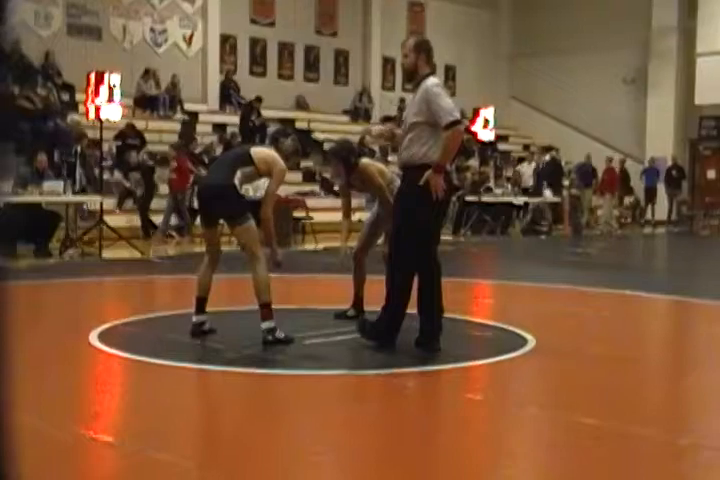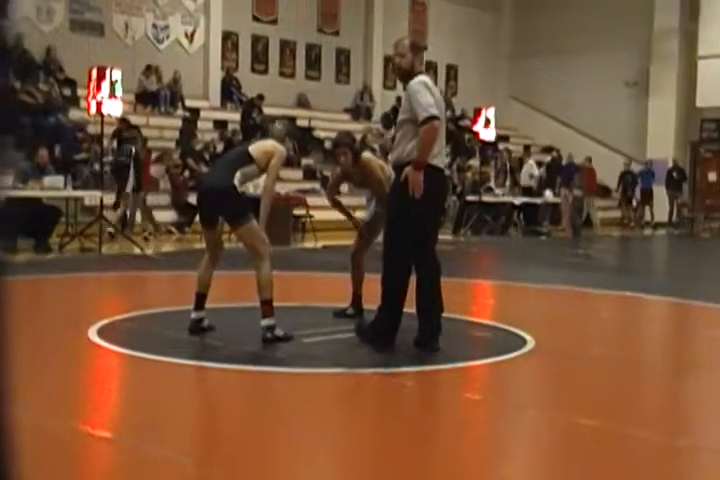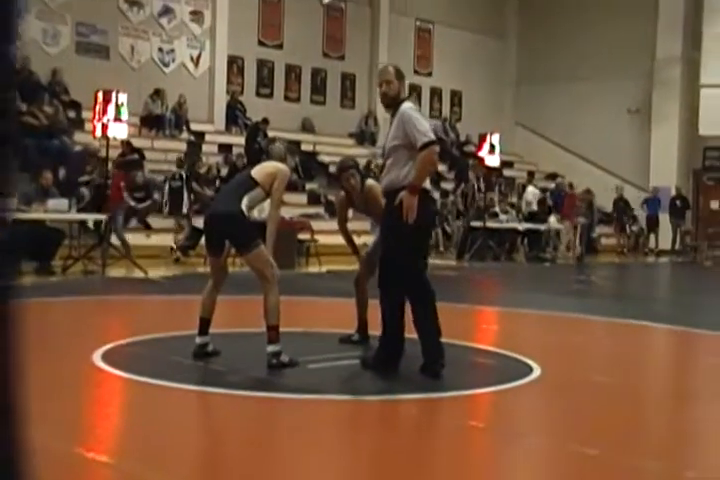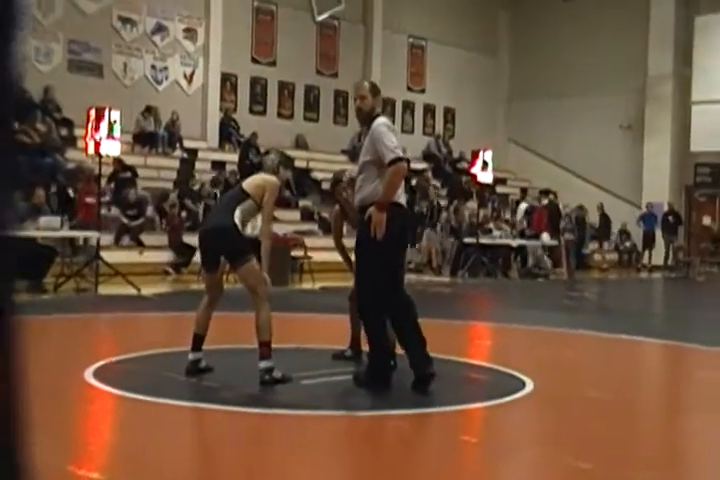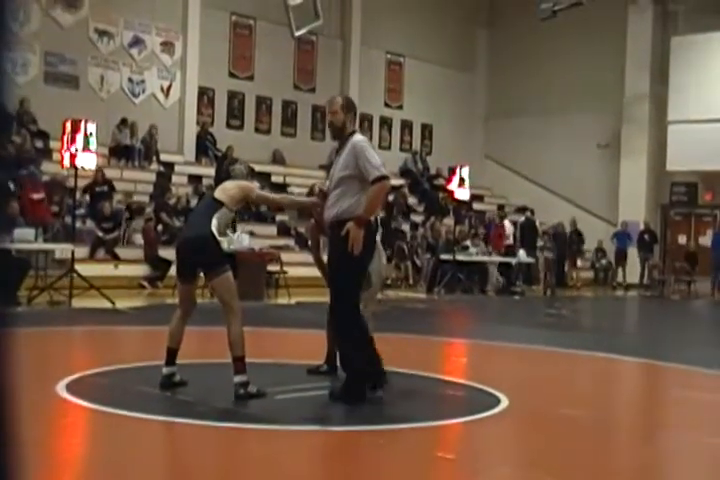
dt=0.7s
person 1, frame 1
left shoulder: (431, 88)
right shoulder: (420, 90)
left elbow: (456, 128)
left wrist: (439, 169)
right wrist: (393, 134)
left hip: (424, 180)
right hip: (417, 179)
left knee: (403, 257)
right knee: (424, 258)
left ankle: (387, 329)
right ankle: (429, 334)
person 1, frame 2
left shoulder: (417, 85)
right shoulder: (425, 87)
left elbow: (432, 125)
left wrist: (417, 166)
left hip: (415, 179)
right hip: (432, 179)
left knee: (398, 256)
right knee: (424, 256)
left ankle: (384, 329)
right ankle: (428, 333)
person 1, frame 3
left shoulder: (406, 111)
right shoulder: (397, 117)
left elbow: (431, 150)
left wrist: (412, 191)
left hip: (407, 204)
right hip: (400, 204)
left knee: (393, 281)
right knee: (414, 281)
left ankle: (389, 355)
right ankle: (432, 356)
person 1, frame 4
left shoulder: (379, 127)
right shoulder: (371, 131)
left elbow: (399, 166)
left wrist: (381, 206)
left hip: (381, 220)
right hip: (377, 220)
left knee: (372, 297)
right knee: (391, 295)
left ankle: (379, 370)
right ankle: (420, 365)
person 1, frame 5
left shoulder: (358, 144)
right shoulder: (342, 149)
left elbow: (382, 183)
left wrist: (361, 222)
right wrist: (325, 215)
left hip: (351, 235)
right hip: (341, 234)
left knee: (344, 311)
right knee: (345, 309)
left ankle: (355, 384)
right ankle: (368, 371)
person 2, frame 1
left shoulder: (254, 151)
right shoulder: (279, 164)
right elbow: (265, 211)
left wrist: (243, 236)
right wrist: (274, 248)
left hip: (205, 187)
right hip: (224, 189)
left knee: (211, 255)
right knee: (257, 256)
left ankle: (198, 321)
right ankle: (269, 329)
person 2, frame 2
left shoulder: (254, 145)
right shoulder: (278, 149)
right elbow: (268, 188)
left wrist: (221, 220)
right wrist: (261, 226)
left hip: (205, 188)
right hip: (225, 189)
left knee: (212, 253)
right knee: (262, 253)
left ankle: (197, 318)
right ankle: (268, 327)
person 2, frame 3
left shoulder: (261, 167)
right shoulder: (282, 170)
right elbow: (273, 212)
right wrist: (269, 252)
left hip: (213, 215)
right hip: (233, 217)
left knee: (216, 279)
right knee: (270, 280)
left ankle: (201, 344)
right ankle: (274, 353)
person 2, frame 4
left shoulder: (254, 180)
right shoulder: (272, 182)
right elbow: (265, 226)
right wrist: (264, 269)
left hip: (208, 231)
right hip: (227, 231)
left knee: (212, 295)
right knee: (261, 296)
left ankle: (195, 359)
right ankle: (267, 368)
person 2, frame 5
left shoulder: (223, 190)
right shoulder: (242, 187)
right elbow: (279, 201)
right wrist: (316, 202)
left hip: (185, 241)
right hip: (204, 242)
left knee: (184, 308)
right knee: (233, 310)
left ankle: (168, 373)
right ankle: (241, 383)
person 3, frame 1
left shoulder: (366, 168)
right shoulder: (345, 182)
left elbow: (388, 199)
right elbow: (346, 215)
left wrist: (392, 234)
right wrist: (343, 242)
right hip: (382, 205)
right knee: (359, 254)
right ankle: (357, 306)
person 3, frame 2
left shoulder: (367, 162)
right shoulder: (340, 173)
left elbow: (386, 194)
right elbow: (331, 196)
right wrist: (353, 219)
right hip: (378, 202)
right knee: (356, 253)
right ankle: (356, 305)
person 3, frame 3
left shoulder: (371, 189)
right shoulder: (343, 198)
right elbow: (342, 227)
right wrist: (357, 253)
right knee: (360, 280)
right ankle: (362, 331)
person 3, frame 4
right shoulder: (338, 212)
right elbow: (338, 242)
right wrist: (353, 268)
right knee: (355, 296)
left ankle: (390, 353)
right ankle: (355, 347)
person 3, frame 5
right shoulder: (315, 226)
right elbow: (317, 256)
right wrist: (330, 281)
left hip: (371, 258)
left knee: (362, 313)
right ankle: (330, 362)
